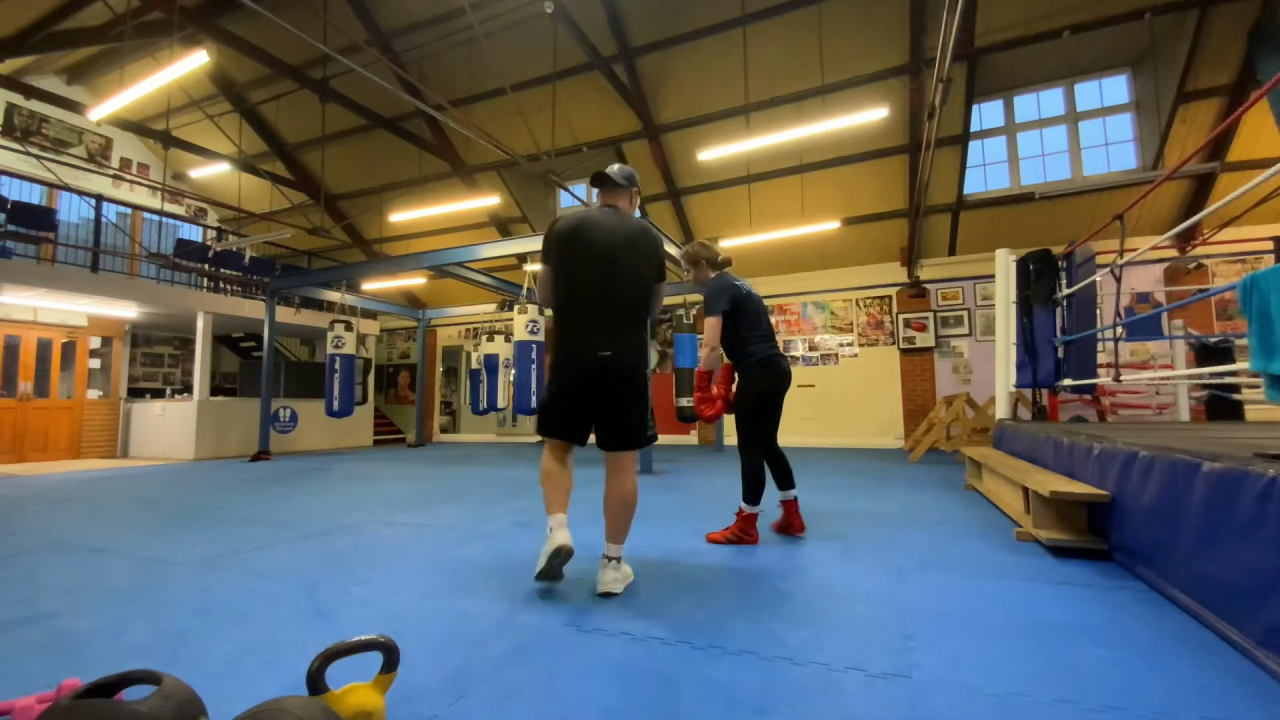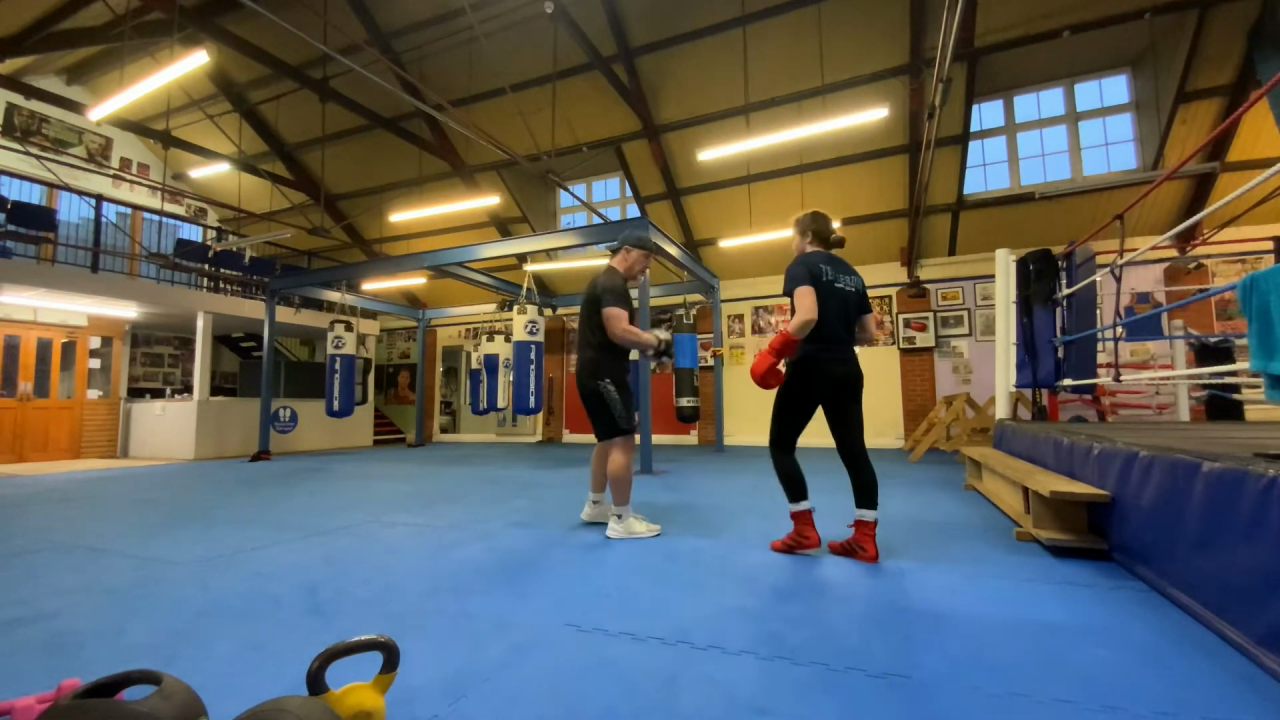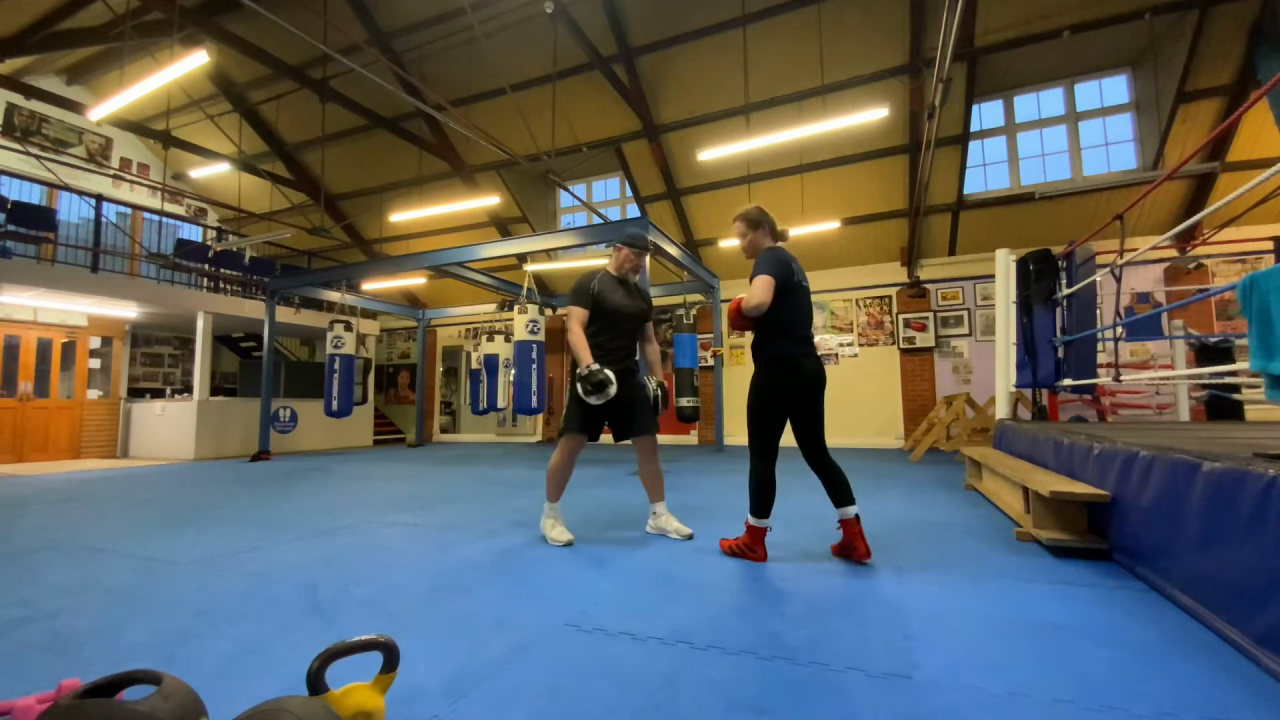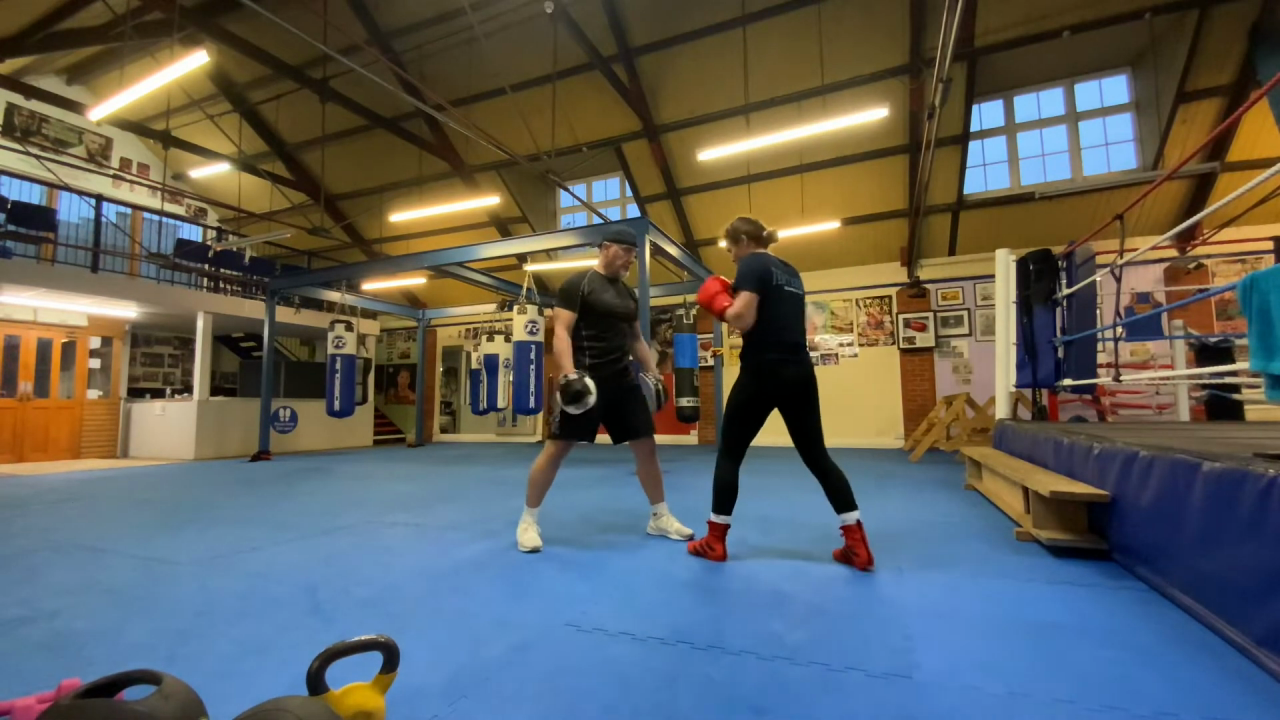
dt=1s
person 1, frame 1
left shoulder: (563, 227)
right shoulder: (648, 238)
left elbow: (546, 295)
left hip: (572, 356)
right hip: (627, 359)
left knee: (557, 447)
right knee: (622, 460)
left ankle: (556, 534)
right ankle: (612, 564)
person 1, frame 2
left shoulder: (611, 284)
right shoulder: (611, 283)
right elbow: (619, 332)
left wrist: (650, 340)
right wrist: (656, 342)
left hip: (605, 372)
right hip: (602, 373)
left knee: (611, 440)
right knee: (623, 441)
left ankle: (595, 504)
right ankle: (622, 520)
person 1, frame 3
left shoulder: (641, 295)
right shoulder: (590, 284)
left elbow: (648, 340)
right elbow: (574, 328)
left wrist: (658, 378)
right wrist: (588, 367)
left hip: (628, 378)
right hip: (594, 377)
left knee: (648, 443)
right knee: (571, 443)
left ankle: (659, 516)
right ankle: (551, 515)
person 1, frame 4
left shoulder: (628, 293)
right shoulder: (578, 284)
left elbow: (635, 338)
right elbow: (561, 331)
left wrist: (653, 374)
right wrist: (568, 373)
left hip: (622, 380)
right hip: (585, 380)
left knee: (646, 445)
right knee: (557, 447)
left ankle: (660, 517)
right ankle: (528, 521)
person 2, frame 1
left shoulder: (715, 288)
right shoulder: (734, 284)
left elbow: (711, 346)
left wrist: (702, 389)
right wrist: (725, 384)
left hip: (759, 373)
right hip: (776, 369)
left knee: (750, 448)
right knee: (767, 444)
left ankle: (746, 526)
right ankle: (792, 516)
person 2, frame 2
left shoulder: (802, 266)
right shoulder: (851, 274)
left elbow: (807, 316)
right elbow: (868, 334)
left wrist: (774, 352)
left hip: (810, 370)
right hip: (847, 371)
left knee: (781, 445)
right knee: (854, 451)
left ankle: (804, 529)
right ankle: (865, 538)
person 2, frame 3
left shoulder: (770, 258)
right shoulder: (788, 261)
left elbow: (758, 303)
left wrist: (739, 308)
right wrist: (751, 318)
left hip: (779, 368)
right hip: (808, 368)
left knee: (762, 454)
right knee: (816, 452)
left ankle: (754, 541)
right ankle: (853, 537)
person 2, frame 4
left shoulder: (752, 266)
right shoulder: (790, 272)
left elbow: (742, 321)
left wrist: (718, 302)
left hip: (762, 373)
right hip: (800, 373)
left knee: (729, 454)
right knee: (817, 456)
left ankle: (715, 541)
right ankle: (857, 544)
